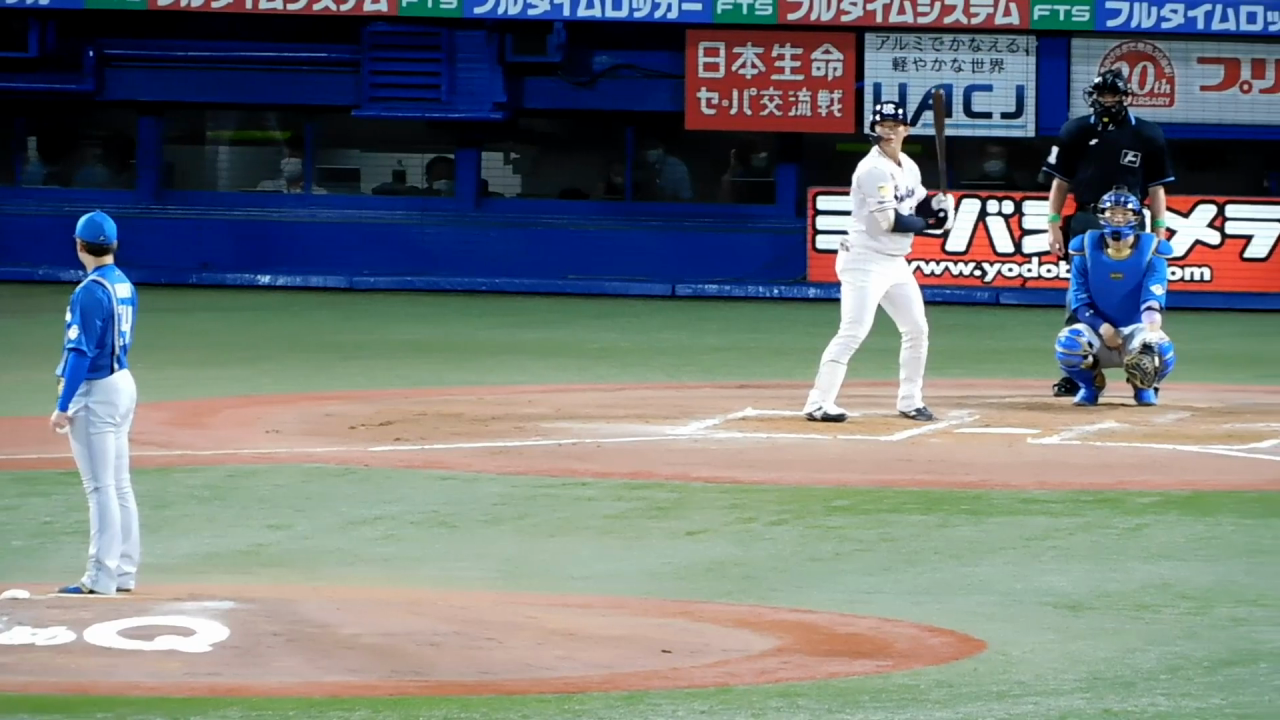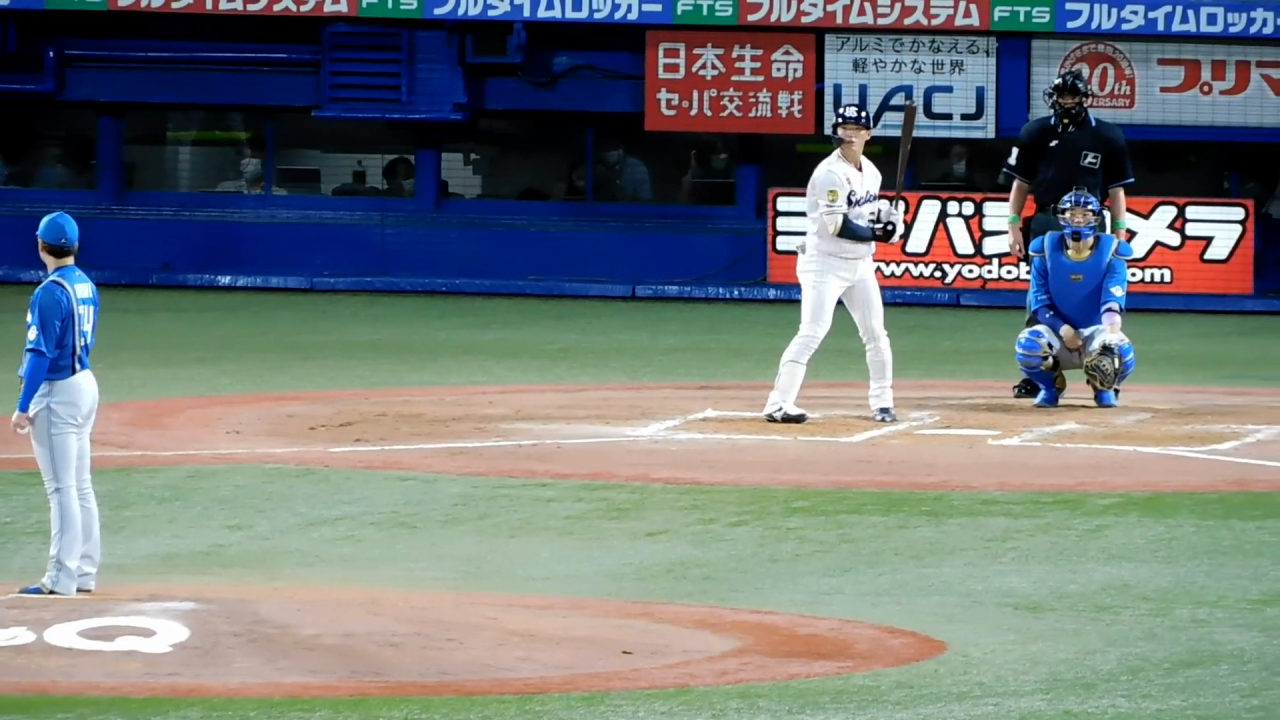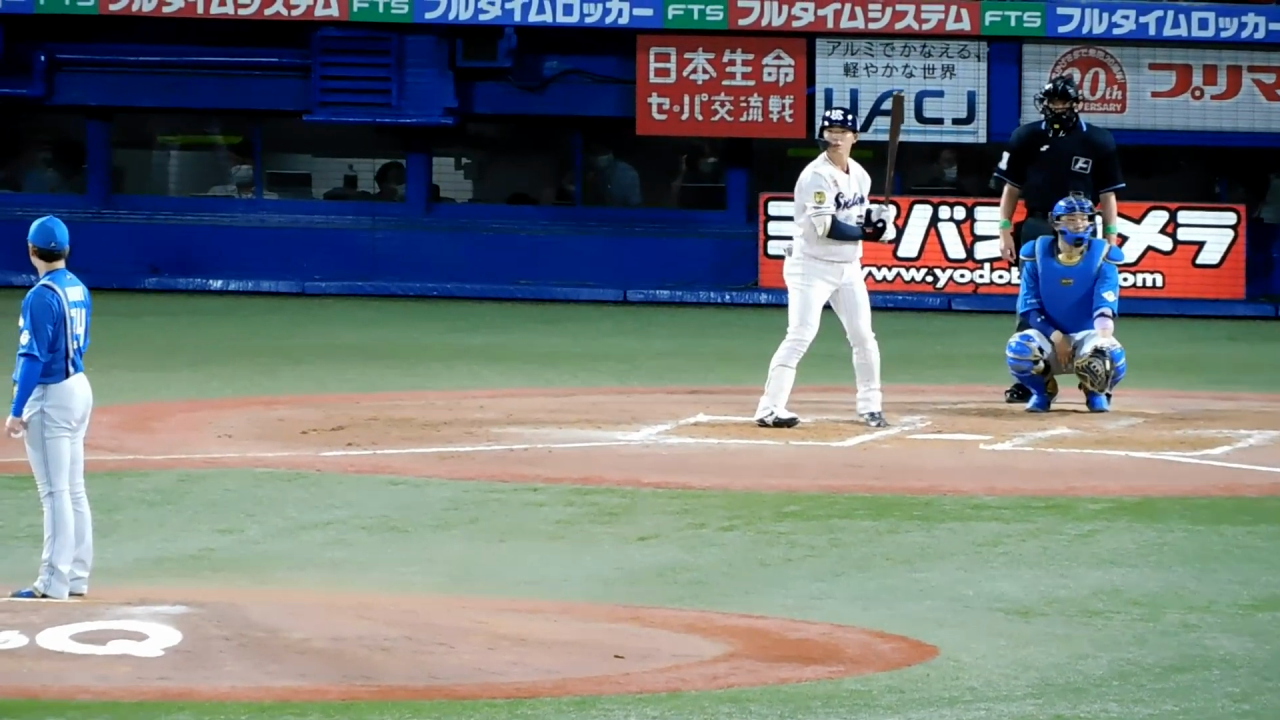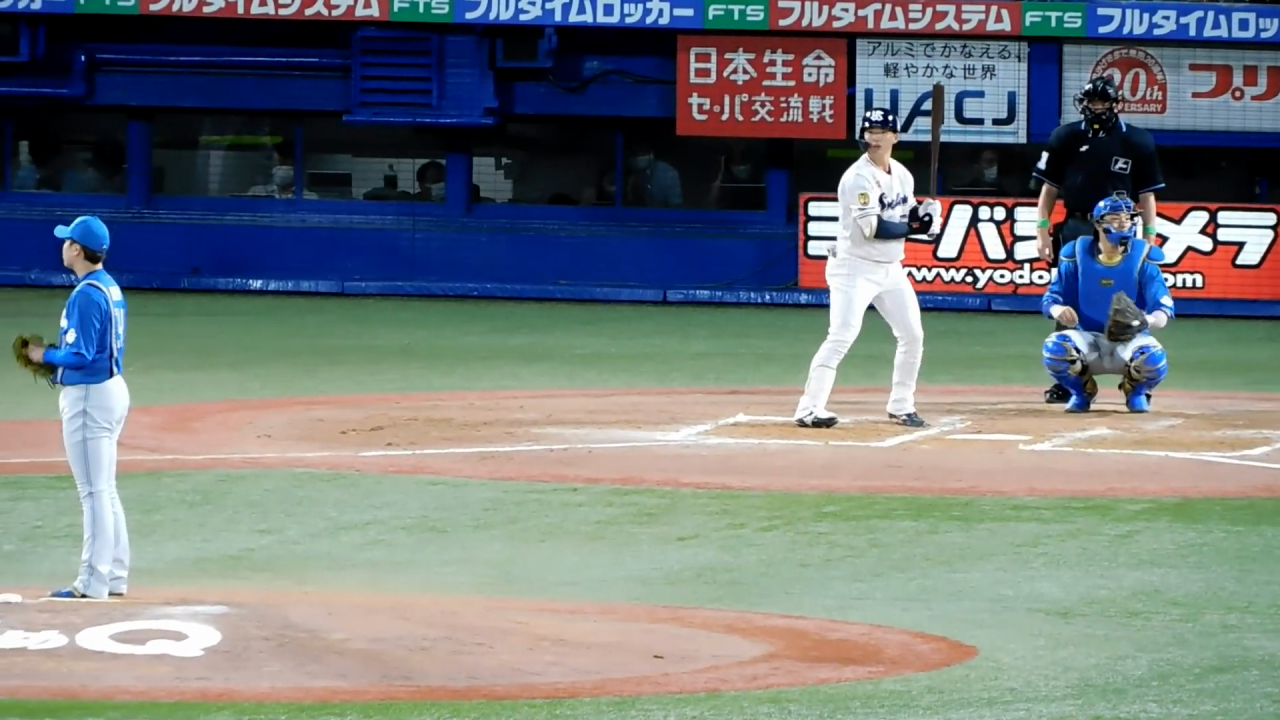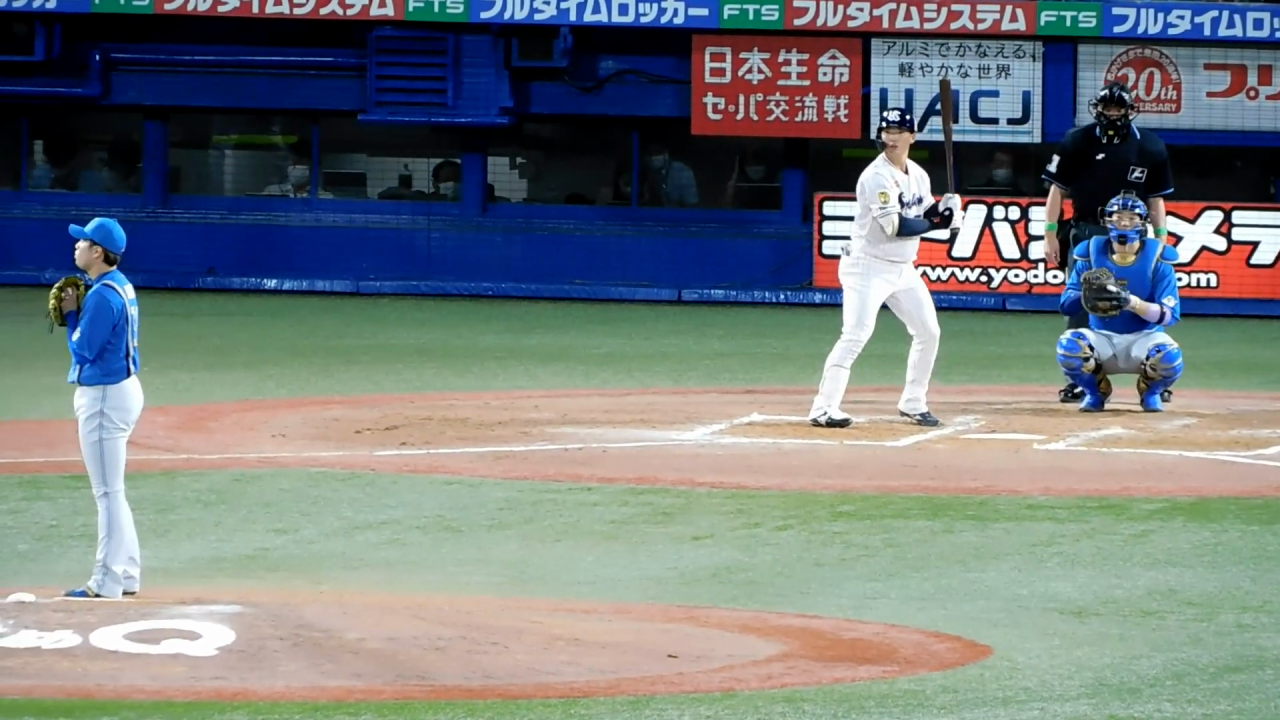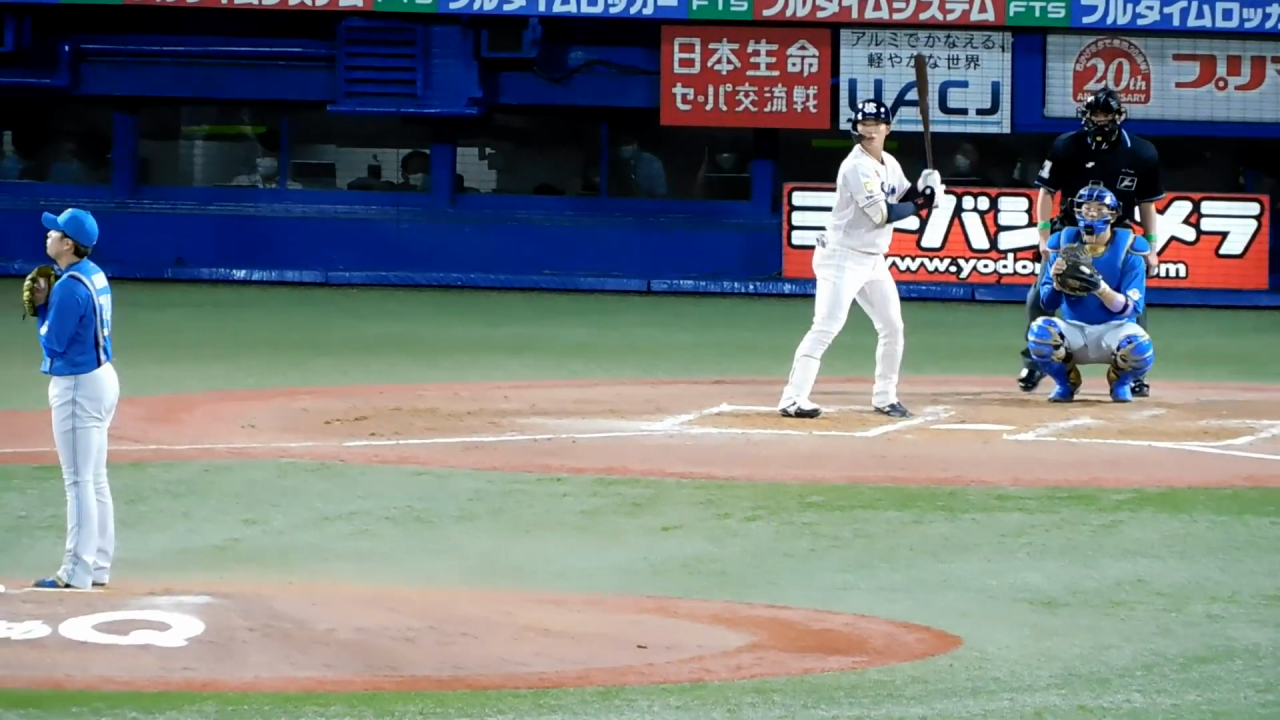
dt=0.4s
person 1, frame 1
left shoulder: (90, 291)
right shoulder: (125, 285)
left elbow: (81, 353)
left wrist: (63, 405)
left hip: (96, 392)
right hip: (121, 384)
left knee: (100, 488)
right knee: (119, 485)
left ankle: (102, 578)
right ankle: (123, 571)
person 1, frame 2
left shoulder: (50, 291)
right shoulder: (87, 285)
left elbow: (40, 354)
left wrist: (23, 407)
left hip: (57, 393)
right hip: (84, 384)
left knee: (61, 488)
right knee: (80, 486)
left ankle: (62, 579)
right ankle: (84, 571)
person 1, frame 3
left shoulder: (41, 296)
right shoulder: (79, 289)
left elbow: (33, 358)
left wrist: (17, 410)
left hip: (51, 396)
right hip: (78, 388)
left knee: (54, 492)
right knee: (73, 489)
left ankle: (54, 582)
right ankle: (75, 575)
person 1, frame 4
left shoulder: (85, 295)
right shoulder: (110, 288)
left elbow: (78, 356)
left wrist: (43, 355)
right wrist: (55, 352)
left hip: (89, 397)
right hip: (112, 390)
left knee: (93, 492)
right knee: (106, 491)
left ankle: (93, 583)
right ankle: (114, 576)
person 1, frame 5
left shoulder: (102, 294)
right shoulder: (118, 285)
left elbow: (82, 351)
left wrist: (71, 313)
right wrist: (74, 312)
left hip: (104, 396)
right hip: (120, 390)
left knee: (108, 492)
right knee: (112, 490)
left ankle: (108, 583)
right ankle: (127, 573)
person 1, frame 6
left shoulder: (69, 286)
right shoulder: (93, 274)
left elbow: (53, 345)
left wrist: (43, 307)
right wrist: (48, 303)
left hip: (78, 386)
right hip: (100, 378)
left knee: (79, 482)
right knee: (95, 480)
left ankle: (77, 573)
right ankle: (97, 565)
person 2, frame 1
left shoulder: (1148, 135)
right shoulder: (1076, 131)
left elbow: (1156, 188)
right elbow: (1060, 182)
left wrist: (1159, 233)
right wrist: (1054, 225)
right hip: (1086, 223)
person 2, frame 2
left shoulder: (1108, 136)
right shoulder: (1036, 132)
left elbow: (1116, 190)
right elbow: (1021, 183)
left wrist: (1119, 234)
right wrist: (1014, 226)
right hip: (1046, 224)
person 2, frame 3
left shoulder: (1099, 141)
right shoulder: (1026, 137)
left elbow: (1107, 195)
right elbow: (1011, 188)
left wrist: (1110, 239)
right wrist: (1005, 230)
right hip: (1037, 229)
person 2, frame 4
left shoulder: (1138, 141)
right shoulder: (1065, 137)
left elbow: (1147, 195)
right elbow: (1050, 187)
left wrist: (1149, 238)
right wrist: (1043, 229)
right hip: (1076, 229)
person 2, frame 5
left shoulder: (1150, 146)
right shoulder: (1077, 141)
left elbow: (1156, 199)
right elbow: (1058, 190)
left wrist: (1160, 239)
right wrist: (1051, 234)
right hip: (1086, 232)
person 2, frame 6
left shoulder: (1142, 153)
right shoulder: (1067, 145)
left elbow: (1147, 204)
right elbow: (1047, 192)
left wrist: (1151, 246)
right wrist: (1044, 235)
right hip: (1070, 231)
right knee: (1042, 295)
left ankle: (1132, 375)
right ankle: (1034, 364)
person 3, frame 1
left shoulder: (907, 165)
right shoulder: (873, 169)
left elbow: (919, 203)
right elbow: (891, 221)
left wrist: (940, 204)
right wrist: (932, 222)
left hip: (895, 262)
right hip: (865, 261)
left knee: (916, 329)
right knee: (852, 332)
left ankle: (910, 400)
right ankle: (818, 403)
person 3, frame 2
left shoulder: (872, 172)
right shoulder: (830, 172)
right elbow: (837, 226)
left wrist: (885, 215)
right wrist: (879, 234)
left hip: (861, 264)
right hip: (824, 263)
left knee: (875, 333)
right knee: (812, 332)
left ankle: (882, 400)
right ankle: (779, 403)
person 3, frame 3
left shoulder: (859, 174)
right shoulder: (815, 175)
right elbow: (827, 227)
left wrist: (877, 216)
right wrist: (869, 232)
left hip: (848, 267)
right hip: (811, 266)
left knee: (863, 335)
right knee: (800, 336)
left ankle: (869, 405)
right ankle: (769, 409)
person 3, frame 4
left shoulder: (902, 174)
right shoulder: (858, 177)
left elbow: (905, 214)
right elbow: (873, 228)
left wrist: (923, 214)
right wrist: (916, 228)
left hip: (890, 268)
right hip: (854, 267)
left knee: (912, 334)
right knee: (841, 337)
left ankle: (901, 405)
right ankle: (808, 409)
person 3, frame 5
left shoulder: (918, 175)
right shoulder: (876, 176)
left elbow: (924, 214)
right elbow: (895, 226)
left wrist: (942, 211)
right wrist: (938, 222)
left hip: (904, 268)
right hip: (868, 266)
left knee: (928, 332)
right knee: (855, 336)
left ankle: (914, 403)
right ankle: (823, 409)
person 3, frame 6
left shoulder: (890, 164)
right shoulder: (856, 167)
left elbow: (903, 198)
right elbow: (882, 214)
left wrist: (922, 189)
right wrist: (920, 204)
left hip: (874, 259)
right hip: (842, 257)
left knee: (892, 326)
right knee: (826, 328)
left ankle: (885, 396)
right ankle: (793, 399)
person 4, frame 1
left shoulder: (1151, 251)
right shoulder: (1086, 248)
left elbow: (1153, 301)
right elbow: (1079, 302)
left wrist: (1151, 337)
right wrist: (1104, 328)
left hip: (1137, 330)
right hip: (1097, 330)
left knee: (1162, 351)
right knee: (1067, 344)
left ankle: (1145, 386)
right ankle: (1090, 385)
person 4, frame 2
left shoulder: (1111, 252)
right shoulder: (1045, 250)
left elbow: (1113, 303)
right elbow: (1039, 303)
left wrist: (1111, 338)
right wrist: (1064, 330)
left hip: (1096, 331)
right hip: (1057, 331)
left knee: (1122, 353)
right knee: (1027, 344)
left ankle: (1105, 388)
right ankle: (1050, 386)
person 4, frame 3
left shoulder: (1102, 257)
right shoulder: (1037, 254)
left elbow: (1105, 308)
right elbow: (1028, 308)
left wrist: (1103, 343)
right wrist: (1056, 337)
left hip: (1088, 336)
right hip: (1049, 337)
left knee: (1113, 358)
right knee: (1017, 349)
left ankle: (1096, 391)
right ankle: (1042, 390)
person 4, frame 4
left shoulder: (1143, 259)
right shoulder: (1077, 255)
left elbow: (1164, 308)
right elbow: (1050, 298)
left wrist: (1148, 321)
right wrist: (1057, 309)
left hip: (1130, 340)
right hip: (1087, 339)
left knee: (1154, 359)
right knee: (1054, 348)
left ankle: (1136, 391)
right ankle: (1081, 391)
person 4, frame 5
left shoulder: (1158, 258)
right shoulder: (1091, 254)
left elbow: (1170, 314)
right elbow: (1066, 304)
left wrist: (1132, 302)
right wrist: (1089, 293)
left hip: (1144, 338)
right hip: (1102, 337)
left knee: (1170, 357)
right knee: (1068, 346)
left ankle: (1150, 391)
right ankle: (1096, 391)
person 4, frame 6
left shoulder: (1128, 250)
right shoulder: (1064, 245)
left elbow: (1132, 308)
right elbow: (1049, 303)
left wrist: (1100, 288)
right wrist: (1057, 282)
left hip: (1114, 329)
right hip: (1075, 329)
left knee: (1141, 349)
right knee: (1039, 332)
left ankle: (1120, 382)
right ankle: (1066, 382)
